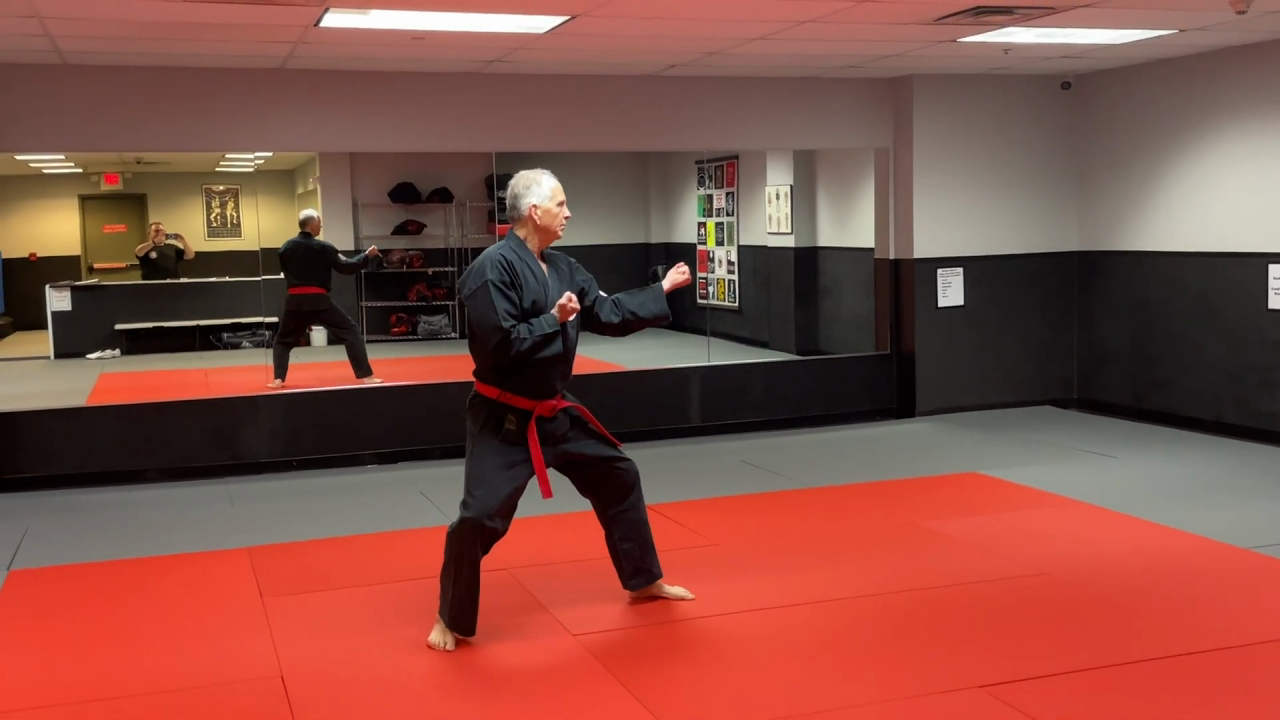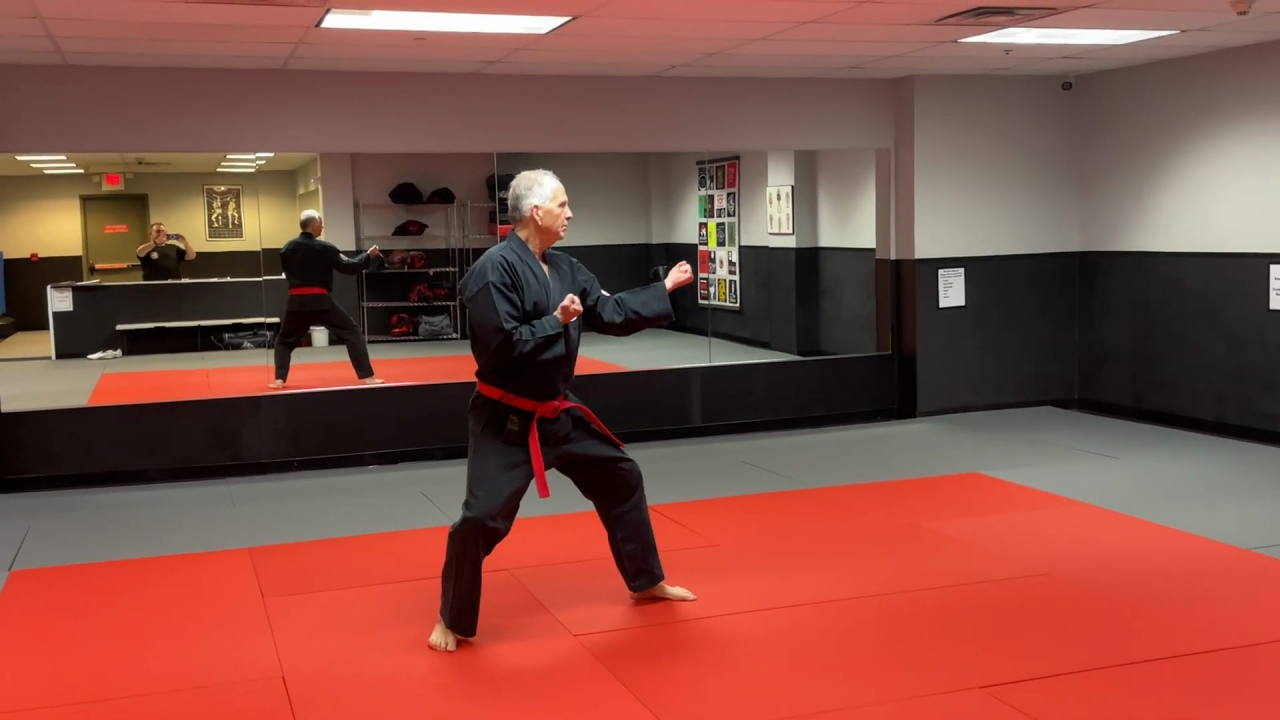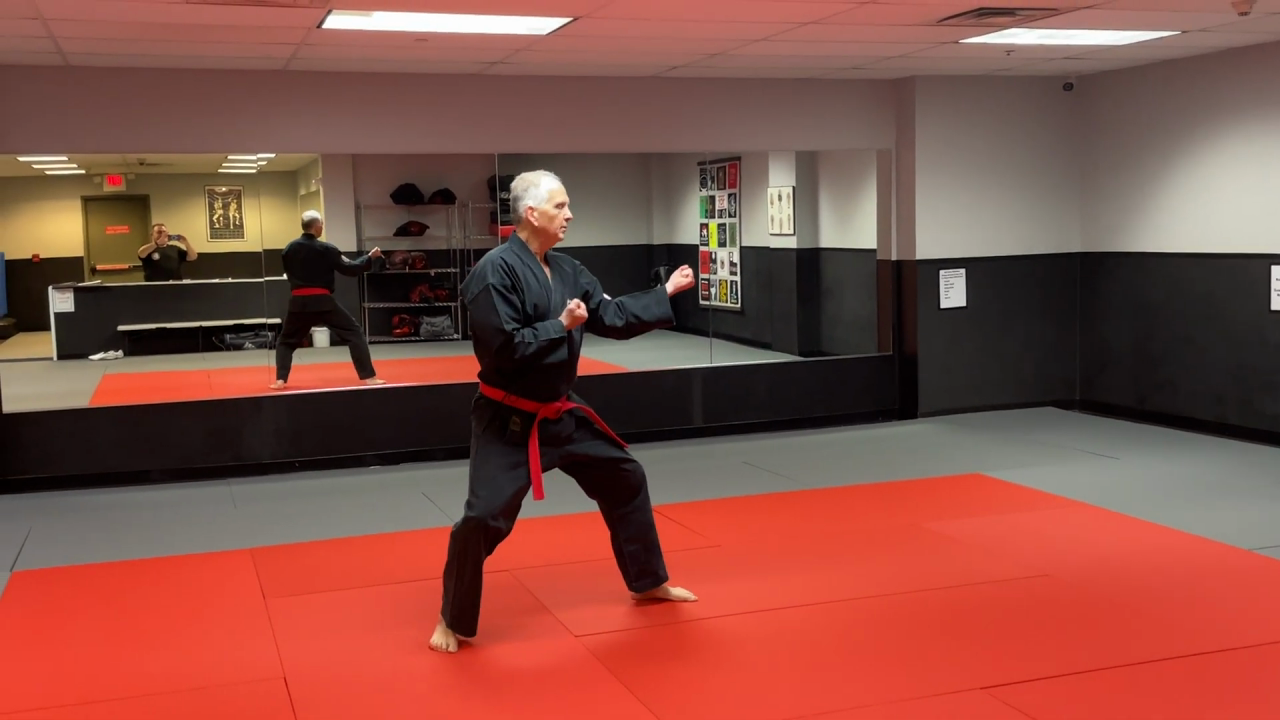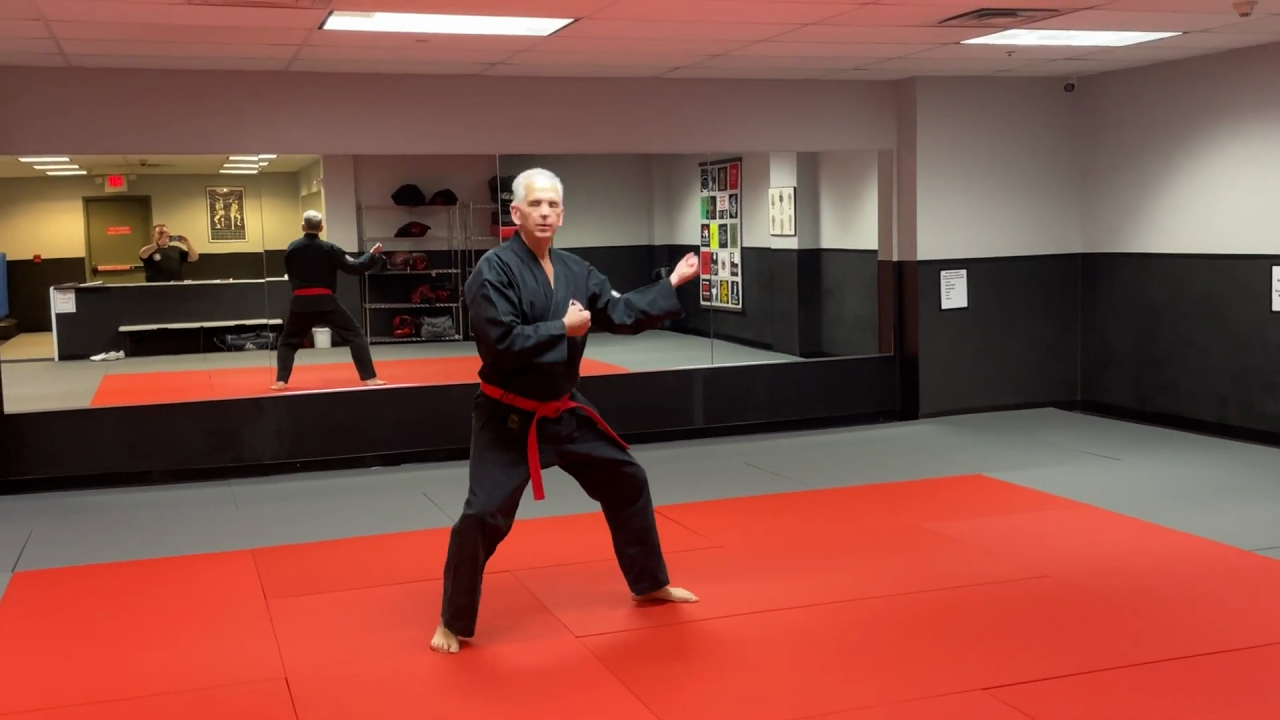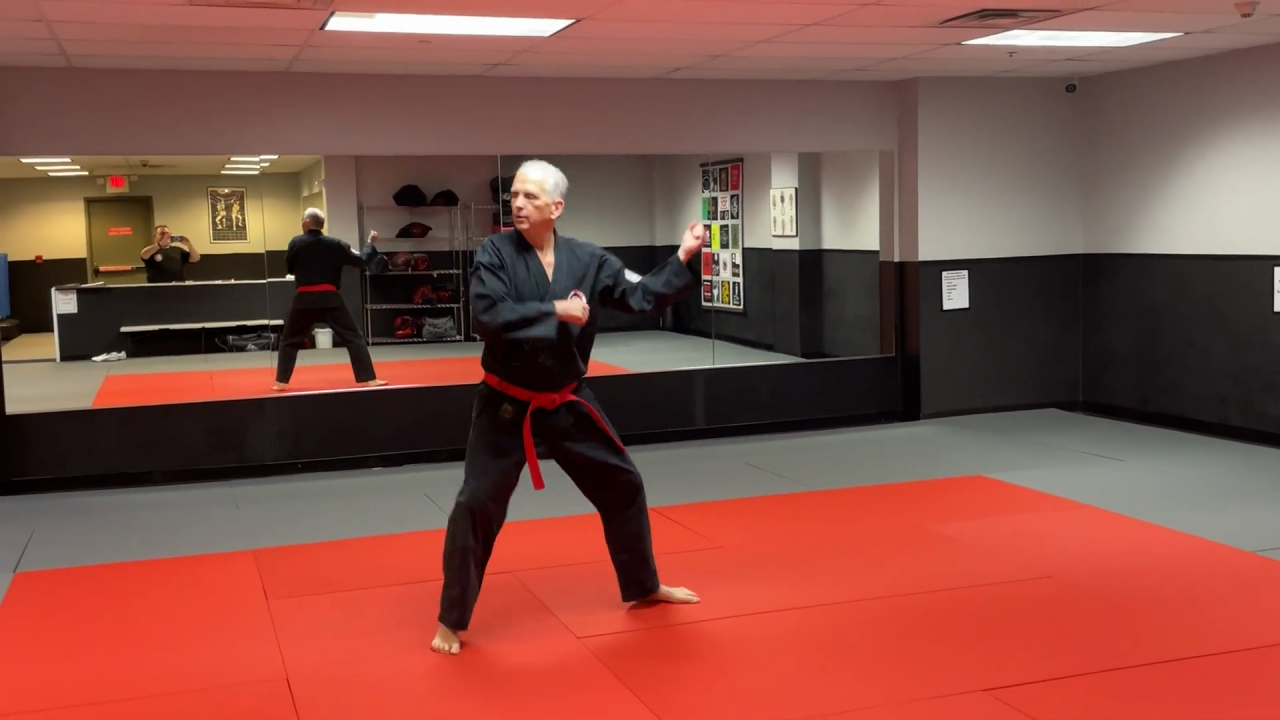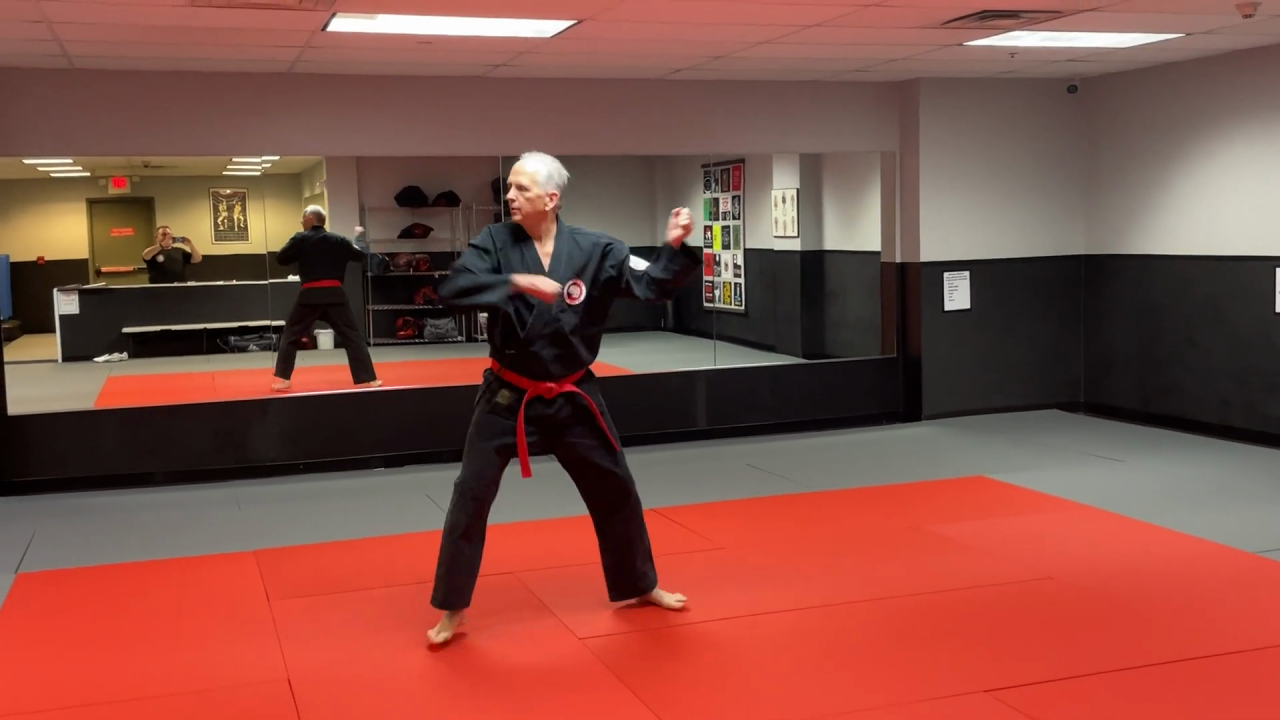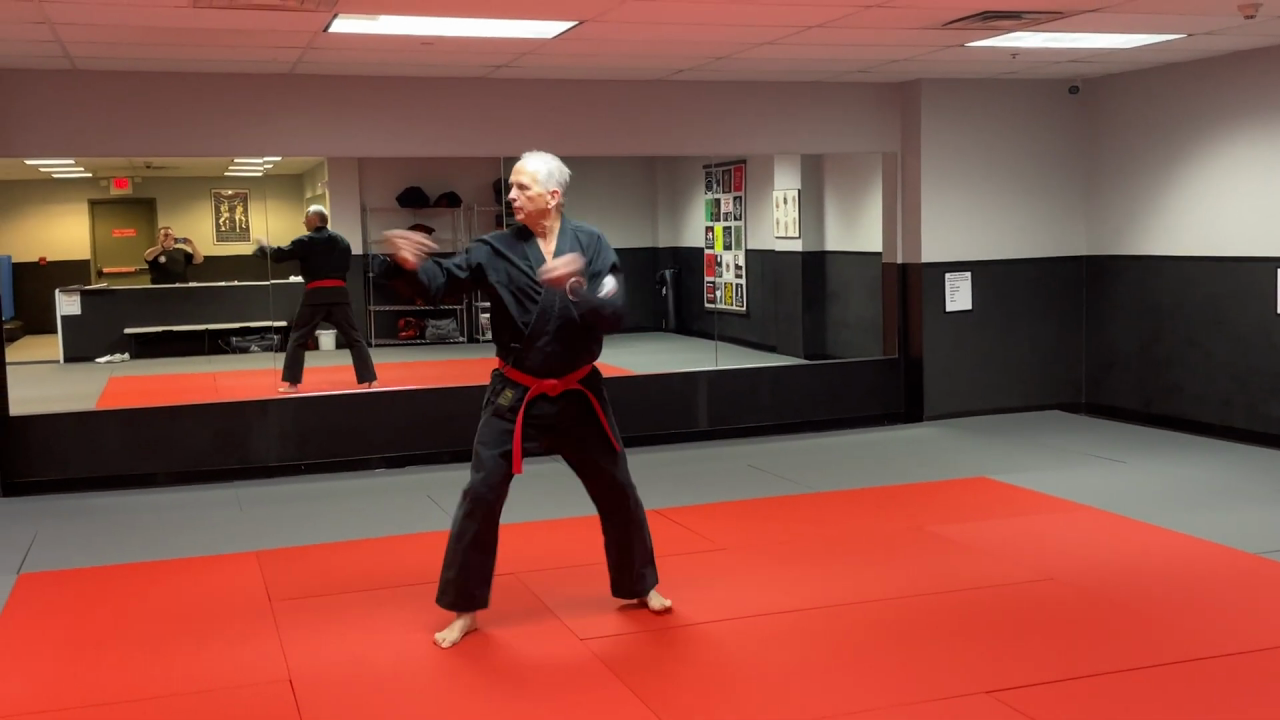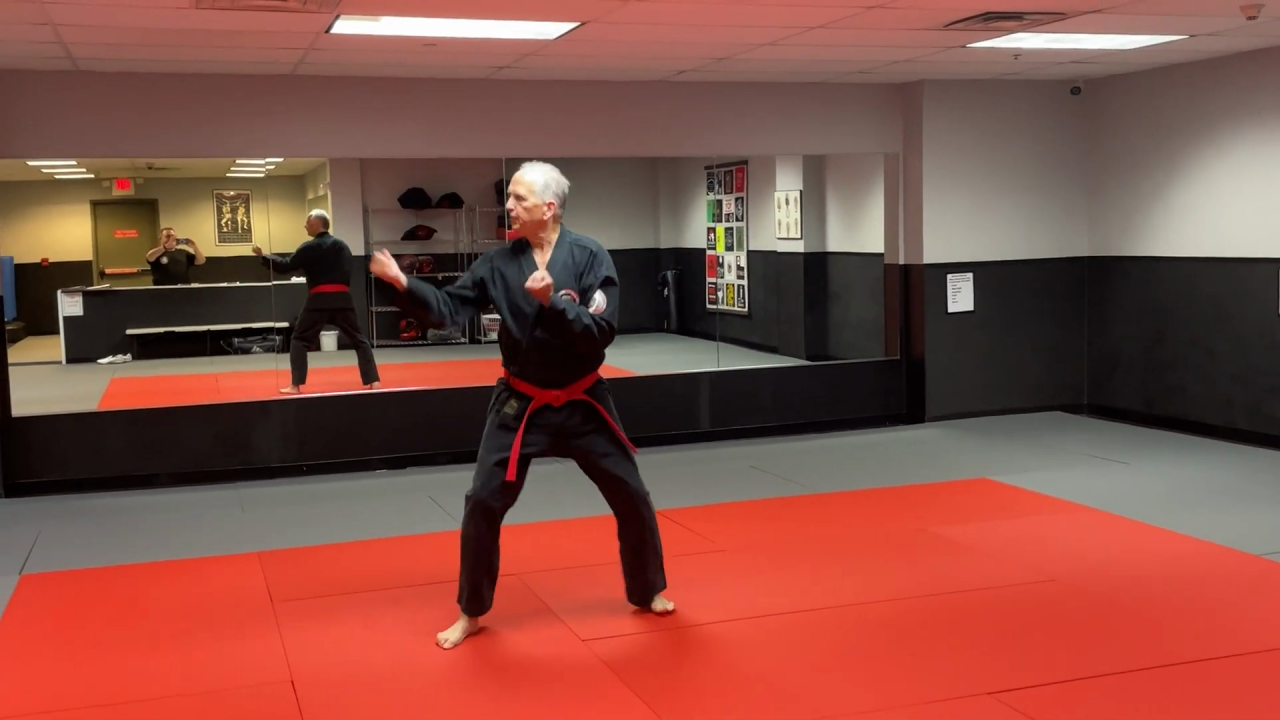
dt=0.1s
person 1, frame 1
left shoulder: (561, 267)
right shoulder: (493, 267)
left elbow: (608, 314)
right elbow: (500, 345)
left wrist: (662, 289)
right wrist: (554, 320)
left hip: (554, 411)
right hip: (503, 417)
left knee: (619, 478)
right knee: (480, 517)
left ankle: (644, 579)
right ankle: (451, 619)
person 1, frame 2
left shoulder: (564, 267)
right shoulder: (494, 269)
left elbow: (611, 313)
right elbow: (502, 346)
left wrist: (664, 288)
right wrist: (556, 321)
left hip: (557, 412)
right hip: (505, 418)
left knee: (622, 478)
right knee: (482, 517)
left ankle: (647, 581)
right ankle: (452, 619)
person 1, frame 3
left shoulder: (566, 269)
right shoulder: (496, 270)
left elbow: (613, 317)
right elbow: (505, 349)
left wrist: (667, 292)
right wrist: (561, 328)
left hip: (562, 412)
right hip: (508, 417)
left knee: (626, 480)
right knee: (484, 517)
left ankle: (650, 582)
right ankle: (454, 621)
person 1, frame 4
left shoulder: (574, 268)
right shoulder: (495, 268)
left elbow: (620, 313)
right elbow: (500, 343)
left wrist: (671, 284)
right wrist: (561, 329)
left hip: (564, 411)
right hip: (508, 416)
left knee: (627, 482)
right knee: (482, 516)
left ankle: (651, 584)
right ankle: (454, 622)
person 1, frame 5
left shoulder: (588, 258)
right shoulder: (496, 253)
left elbow: (646, 295)
right elbow: (489, 316)
left wrist: (682, 258)
right wrist: (553, 312)
left hip: (568, 403)
right hip: (506, 405)
left knee: (622, 487)
right knee: (477, 508)
left ankle: (645, 586)
right ankle: (453, 622)
person 1, frame 6
left shoulder: (593, 248)
right shoulder: (495, 242)
left elbow: (649, 284)
right elbow: (455, 288)
left wrist: (675, 247)
right wrist: (517, 284)
left hip: (571, 394)
right hip: (508, 395)
left knee: (615, 488)
right knee: (472, 492)
left ankle: (639, 586)
right ankle: (450, 608)
person 1, frame 7
left shoulder: (592, 245)
right shoulder: (498, 246)
left elbow: (610, 316)
right elbow: (444, 282)
left wrist: (575, 287)
right wrist: (414, 262)
left hip: (577, 393)
right hip: (515, 394)
left knee: (615, 492)
right knee: (481, 497)
left ankle: (639, 586)
right ankle: (464, 609)
person 1, frame 8
left shoulder: (588, 257)
right shoulder: (500, 262)
left elbow: (601, 331)
right elbow: (452, 307)
left wrist: (552, 302)
right wrist: (404, 284)
left hip: (583, 401)
right hip: (521, 404)
left knee: (631, 497)
right knee: (485, 502)
left ankle: (648, 589)
right ankle: (472, 611)
person 2, frame 1
left shoulder: (286, 248)
right shoulder: (322, 248)
right elbow: (346, 267)
right wrist: (367, 255)
left hip: (295, 301)
right hip: (318, 300)
left knee: (283, 340)
right knee: (351, 332)
left ankle: (278, 378)
right ankle: (366, 375)
person 2, frame 2
left shoulder: (287, 248)
right shoulder: (324, 248)
right elbow: (348, 267)
right wrist: (368, 255)
left hip: (297, 301)
right hip: (320, 301)
left knee: (285, 340)
right knee: (352, 333)
left ankle: (279, 379)
right ankle: (367, 376)
person 2, frame 3
left shoulder: (290, 249)
right shoulder: (326, 249)
right elbow: (350, 269)
right wrist: (370, 257)
left hip: (299, 302)
right hip: (323, 301)
left knee: (286, 340)
right knee: (354, 334)
left ankle: (280, 379)
right ankle: (369, 376)
person 2, frame 4
left shoulder: (292, 248)
right shoulder: (329, 249)
right elbow: (354, 267)
right wrist: (373, 255)
left hip: (300, 302)
right hip: (325, 301)
left knee: (288, 341)
right knee: (355, 335)
left ankle: (281, 381)
right ankle: (369, 377)
person 2, frame 5
left shoulder: (297, 243)
right shoulder: (335, 244)
left elbow: (290, 267)
right elbow: (360, 261)
left hip: (306, 298)
right hip: (330, 297)
left knee: (290, 339)
right knee: (352, 337)
left ankle: (281, 381)
right ankle: (368, 378)
person 2, frame 6
left shoulder: (301, 239)
right shoulder: (338, 240)
left elbow: (281, 259)
right elbow: (360, 255)
left wrist: (300, 254)
right wrist: (358, 237)
left hip: (310, 295)
right hip: (334, 294)
left knee: (291, 335)
right knee: (352, 336)
left ankle: (282, 378)
right ankle: (368, 379)
person 2, frame 7
left shoulder: (307, 241)
right shoulder: (341, 241)
left elbow: (282, 255)
right elbow: (345, 264)
left wrist: (263, 247)
left hip: (316, 294)
right hip: (340, 294)
left knee: (298, 338)
right knee: (354, 337)
left ankle: (291, 383)
right ankle: (370, 379)
person 2, frame 8
left shoulder: (311, 247)
right shoulder: (342, 247)
left elbow: (286, 266)
left wrist: (263, 256)
left hip: (319, 300)
right hip: (343, 299)
left knee: (300, 340)
right knee: (359, 339)
left ankle: (296, 385)
right ankle: (373, 380)
